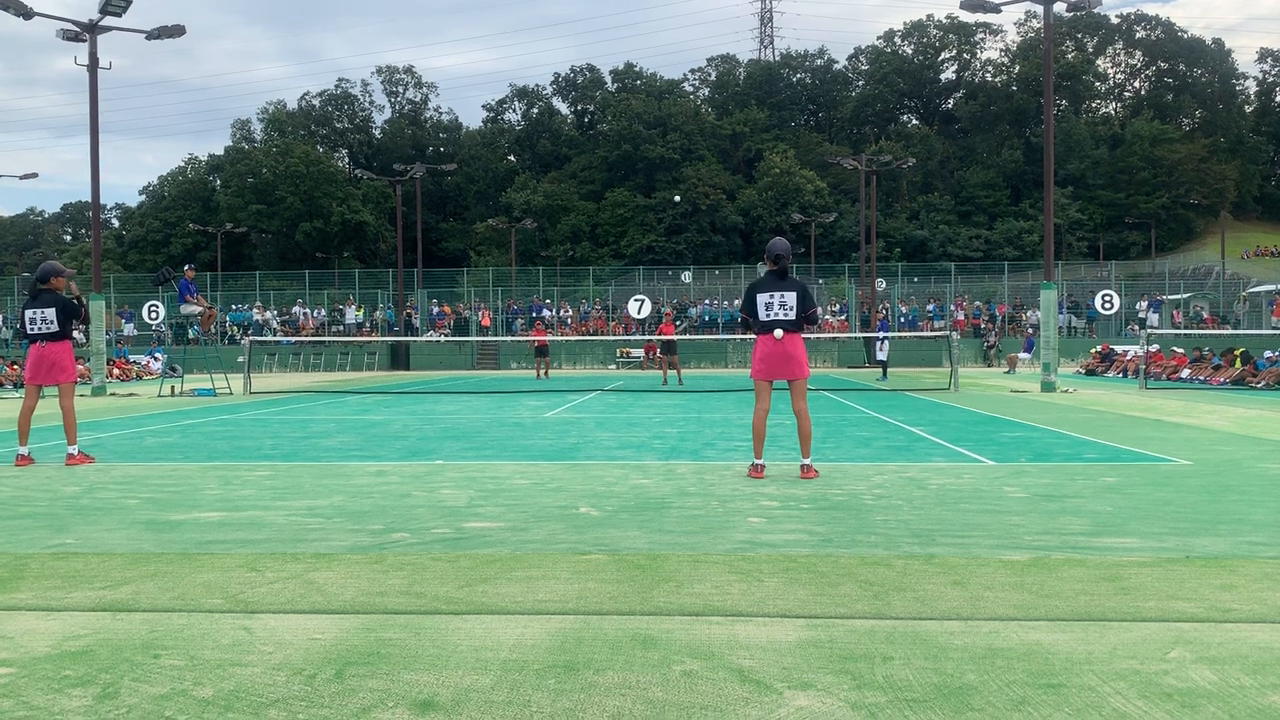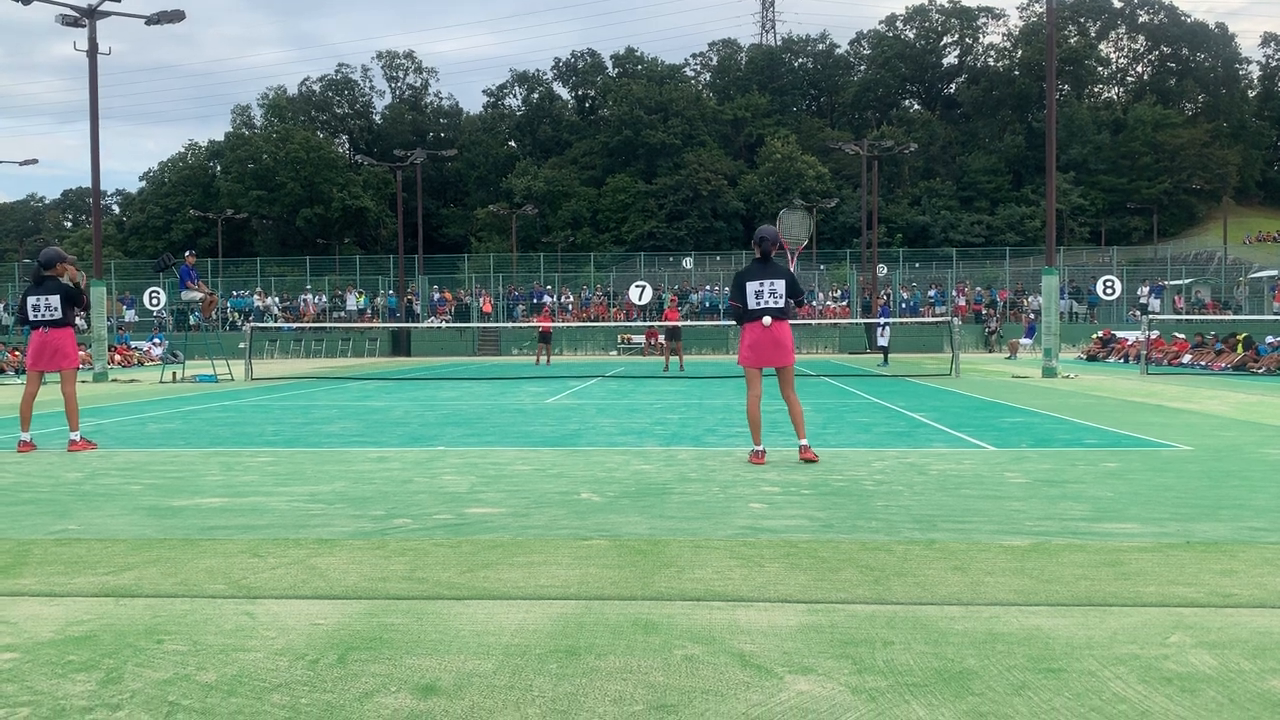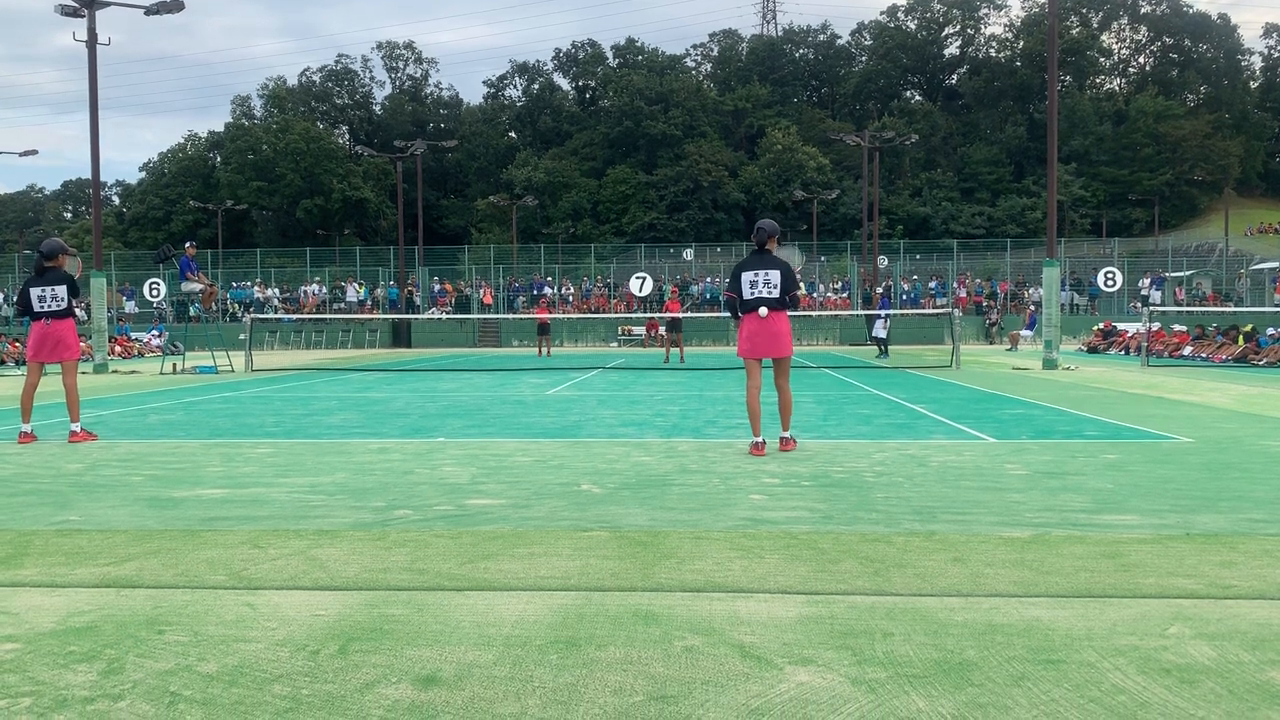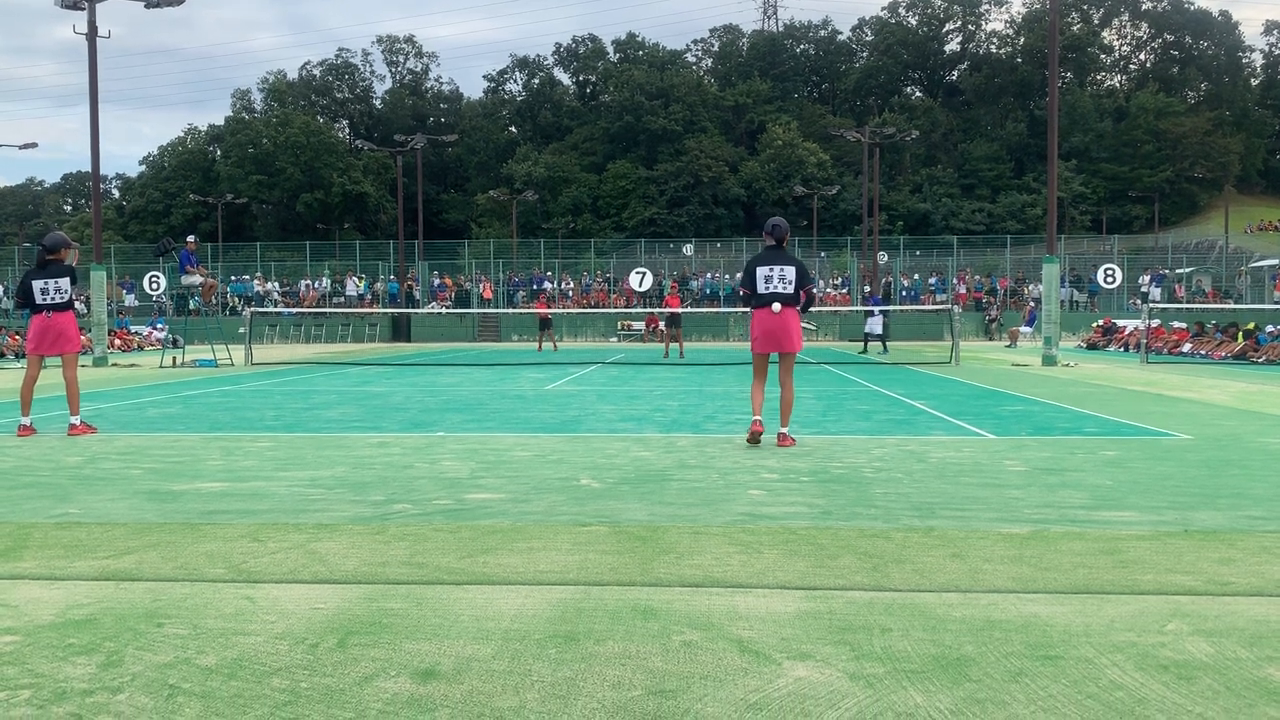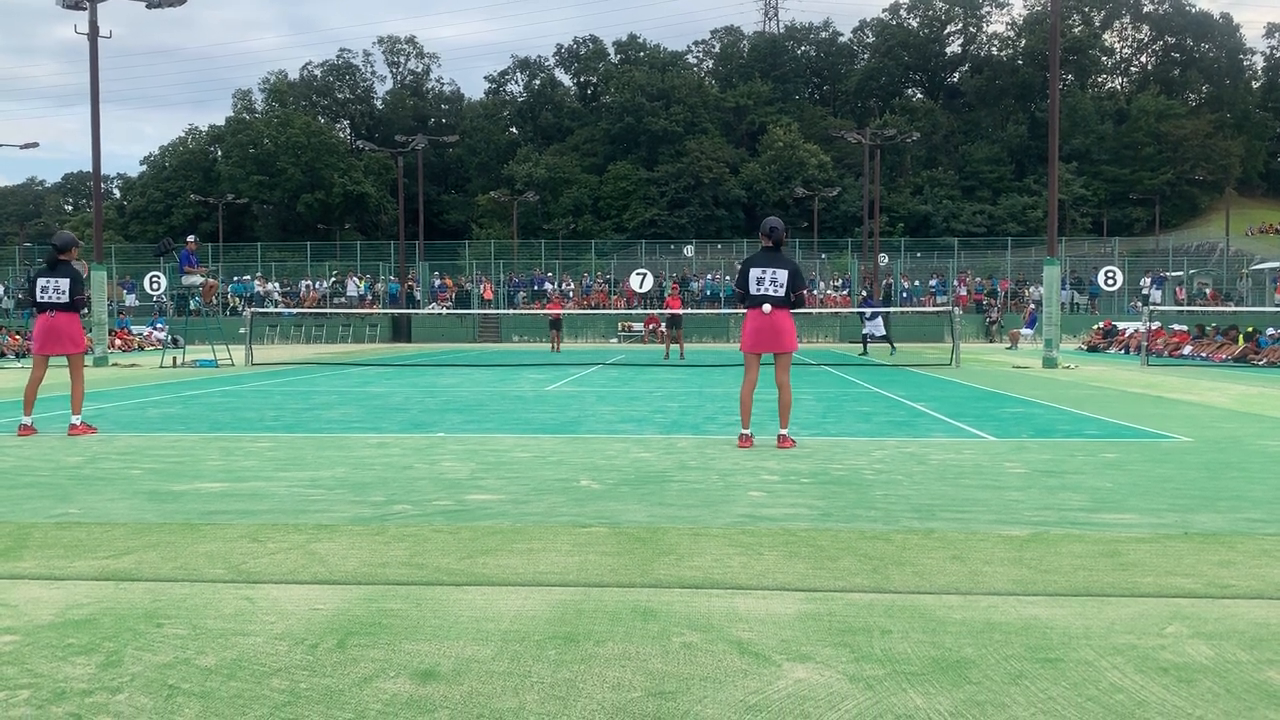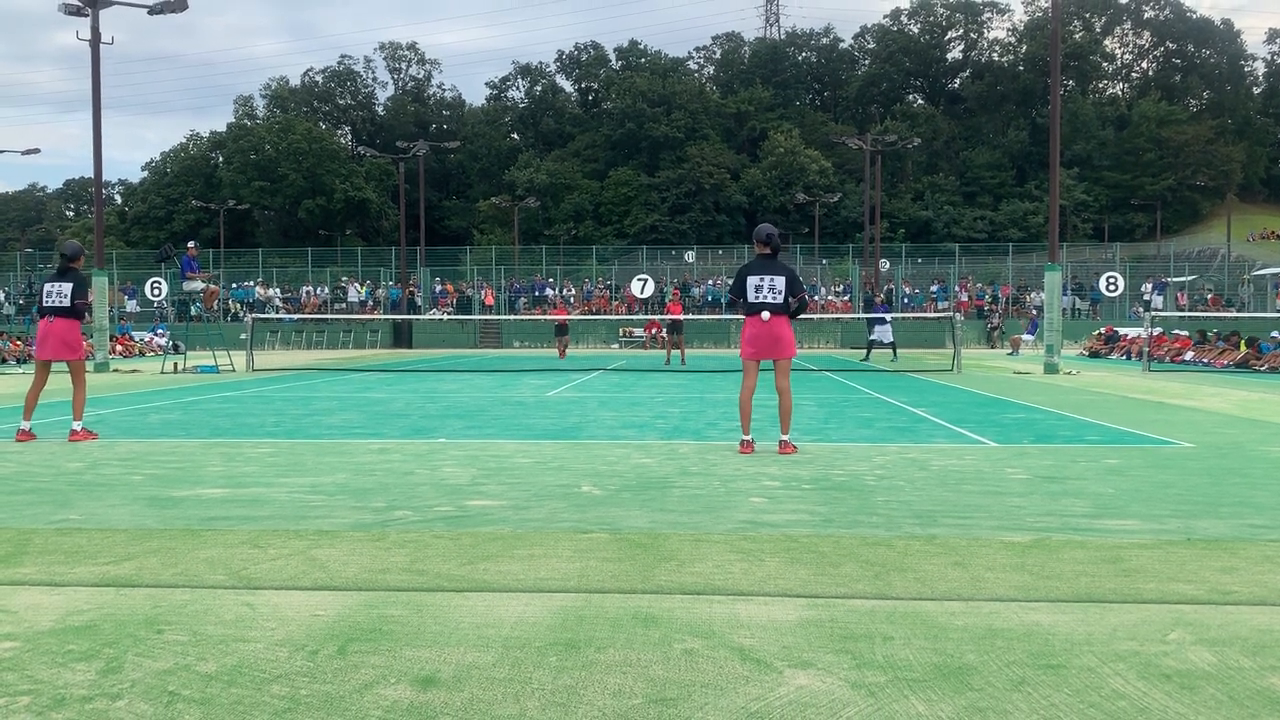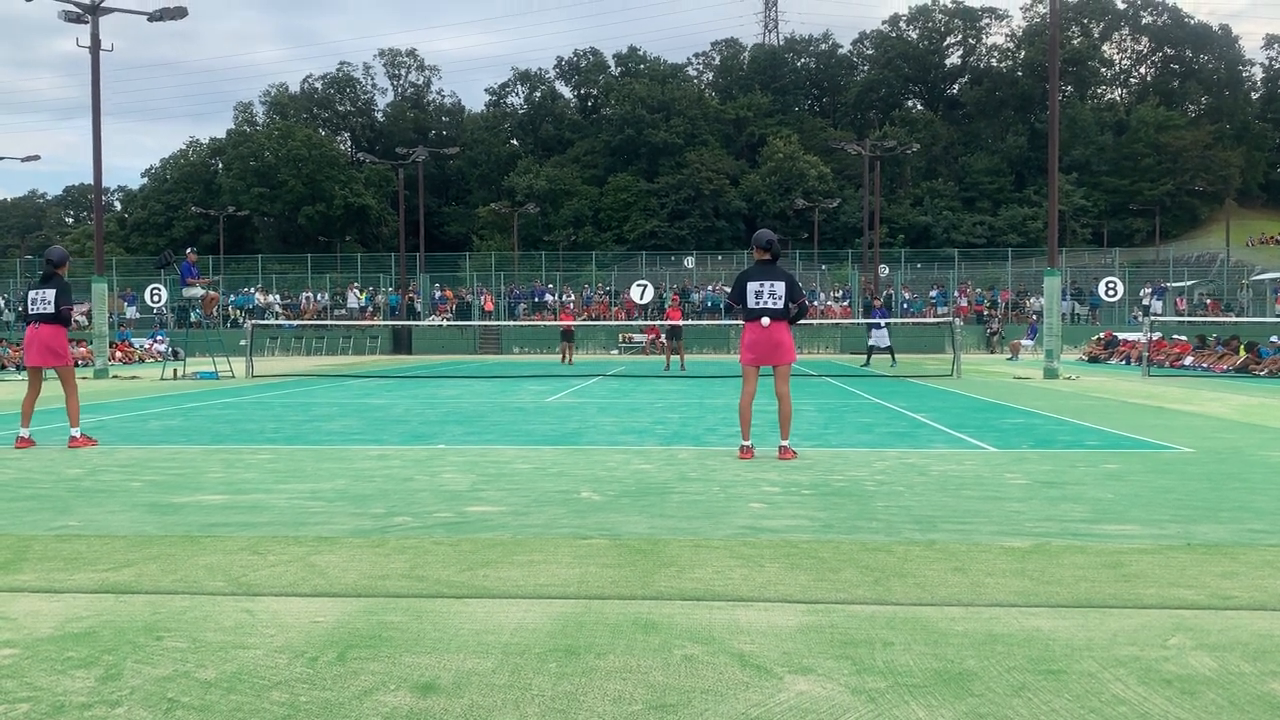
dt=0.5s
person 1, frame 1
left shoulder: (755, 287)
right shoulder: (798, 286)
left elbow: (745, 323)
right elbow: (813, 320)
left hip: (765, 347)
right hip: (793, 346)
left knee: (761, 408)
right knee: (800, 408)
left ankle: (758, 464)
right ankle: (806, 464)
person 1, frame 2
left shoulder: (742, 275)
right shoulder: (784, 273)
left elbow: (736, 312)
right elbow: (800, 302)
left hip: (753, 335)
right hip: (780, 333)
left knee: (754, 395)
right knee: (790, 394)
left ankle: (758, 450)
right ankle: (804, 446)
person 1, frame 3
left shoulder: (741, 267)
right shoulder: (782, 266)
left elbow: (731, 302)
right elbow: (794, 301)
left wrist: (737, 318)
left hip: (751, 325)
right hip: (778, 324)
left knee: (754, 385)
right knee: (783, 385)
left ankle: (758, 441)
right ankle: (785, 437)
person 1, frame 4
left shoulder: (754, 262)
right shoulder: (796, 263)
left elbow: (745, 298)
right elbow: (810, 296)
right wrist: (801, 311)
left hip: (762, 320)
right hip: (788, 320)
left knee: (759, 379)
right knee: (786, 380)
left ankle: (756, 421)
right ankle: (784, 433)
person 1, frame 5
left shoulder: (749, 262)
right shoulder: (790, 265)
left elbow: (739, 297)
right elbow: (800, 301)
left hip: (754, 321)
right hip: (781, 323)
left knee: (749, 380)
right knee: (783, 381)
left ankle: (745, 434)
right ankle: (783, 435)
person 1, frame 6
left shoulder: (745, 270)
right shoulder: (786, 271)
left elbow: (733, 301)
right elbow: (803, 303)
right wrist: (788, 316)
left hip: (753, 328)
right hip: (780, 329)
left knee: (748, 386)
right knee: (783, 386)
left ankle: (746, 440)
right ankle: (785, 440)
person 1, frame 7
left shoulder: (745, 276)
right shoulder: (786, 276)
left elbow: (731, 307)
right elbow: (803, 308)
right wrist: (788, 321)
left hip: (753, 334)
right hip: (780, 334)
left knee: (748, 391)
right knee: (783, 391)
left ankle: (745, 445)
right ankle: (784, 446)
person 2, frame 1
left shoulder: (28, 303)
right shoulder: (61, 301)
left elbow: (24, 332)
right elbow: (85, 318)
right wrist: (76, 296)
left hip: (36, 351)
right hip: (59, 351)
left knee: (28, 403)
right knee: (67, 403)
left ankle: (22, 453)
right ankle: (73, 452)
person 2, frame 2
left shoulder: (30, 290)
right shoulder: (64, 289)
left elbow: (22, 319)
right elbow: (85, 306)
right wrist: (76, 282)
left hip: (38, 338)
right hip: (62, 337)
left knee: (30, 390)
right knee: (68, 389)
left ankle: (24, 439)
right ankle: (75, 439)
person 2, frame 3
left shoulder: (30, 282)
right shoulder: (65, 278)
left elbow: (21, 311)
right elbow: (76, 294)
left hip: (39, 330)
right hip: (63, 328)
left knee: (31, 381)
right knee: (70, 381)
left ankle: (25, 430)
right ankle: (75, 430)
person 2, frame 4
left shoulder: (31, 274)
right shoulder: (68, 270)
left elbow: (20, 303)
left hip: (39, 323)
right hip: (64, 321)
left knee: (31, 374)
right knee: (70, 374)
left ankle: (25, 423)
right ankle: (75, 423)
person 2, frame 5
left shoulder: (40, 273)
right shoulder: (73, 273)
left elbow: (33, 301)
right elbow: (79, 304)
right wrist: (79, 305)
left hip: (44, 322)
right hip: (68, 323)
left knee: (36, 375)
right knee: (77, 376)
left ankle: (26, 423)
right ankle: (76, 423)
person 2, frame 6
left shoulder: (49, 279)
right shoulder: (79, 279)
left elbow: (40, 308)
right elbow: (80, 308)
right wrist: (83, 317)
left hip: (45, 327)
right hip: (68, 328)
left knee: (38, 382)
right knee: (79, 382)
left ankle: (24, 428)
right ankle: (77, 429)
person 2, frame 7
left shoulder: (34, 286)
right shoulder: (62, 285)
left elbow: (28, 316)
right elbow: (64, 314)
right wrist: (70, 323)
left hip: (32, 335)
right hip: (54, 335)
left knee: (33, 389)
right knee: (70, 388)
left ankle: (23, 436)
right ankle: (75, 435)
